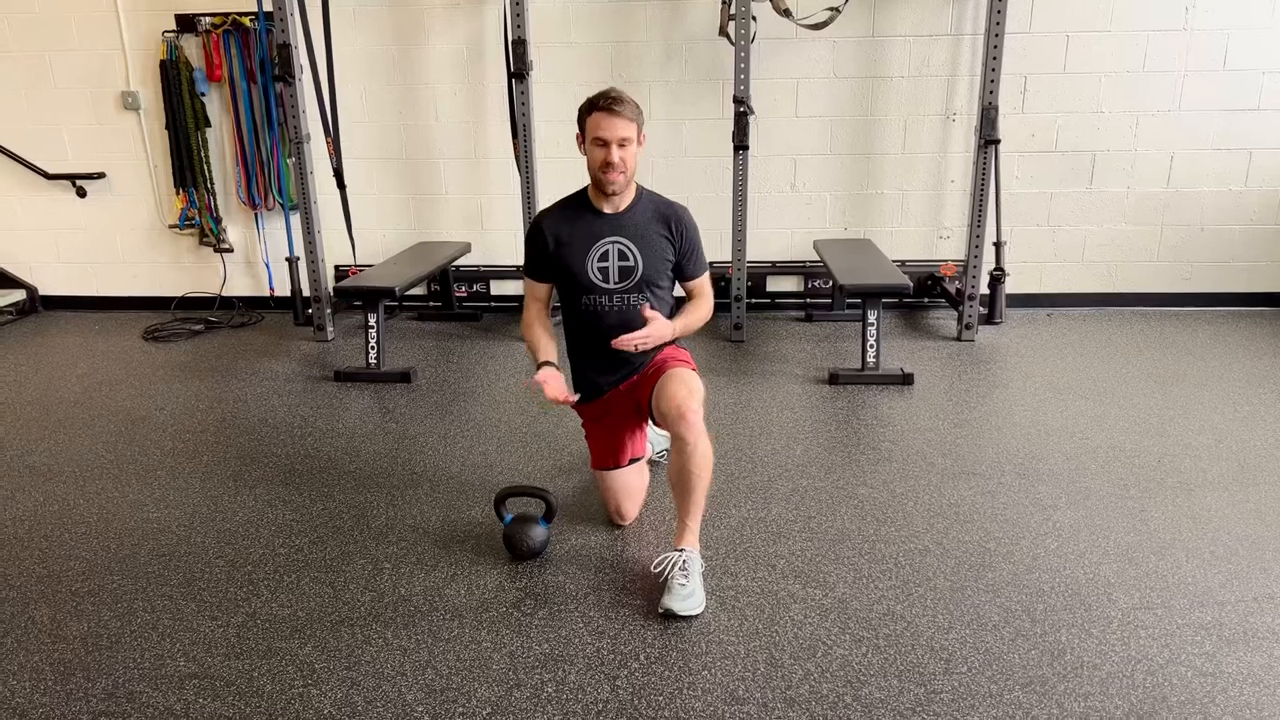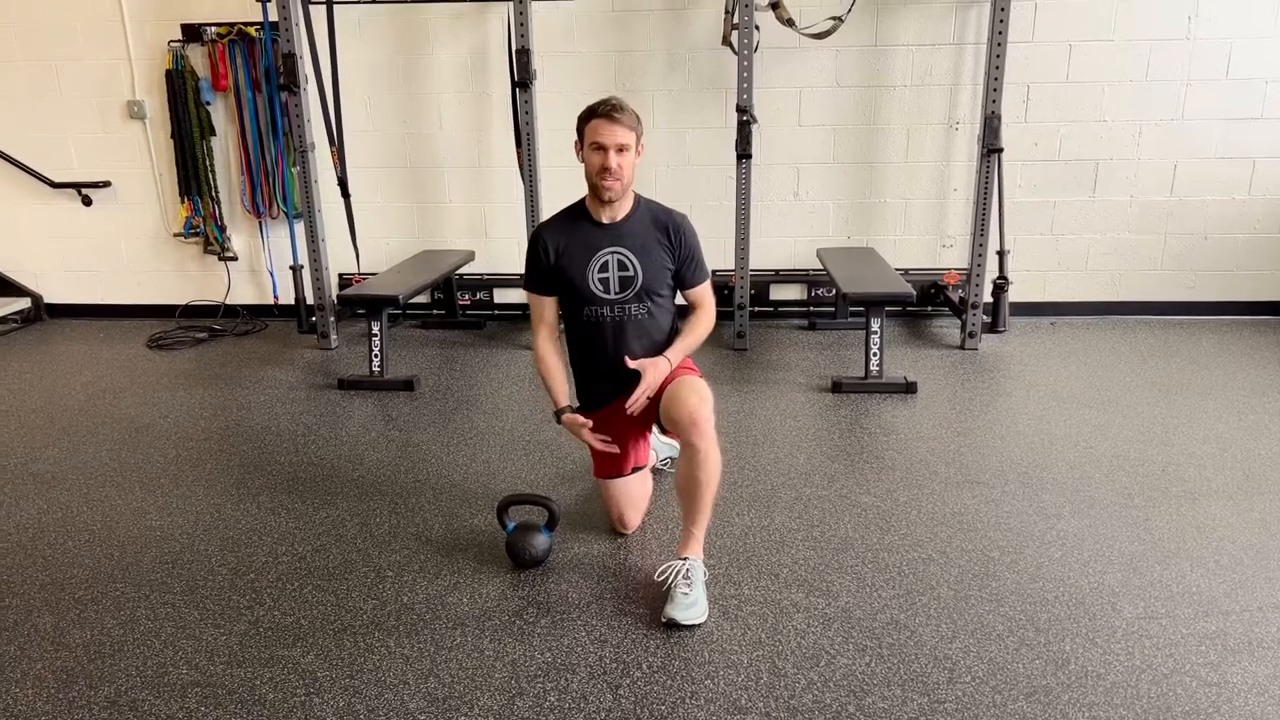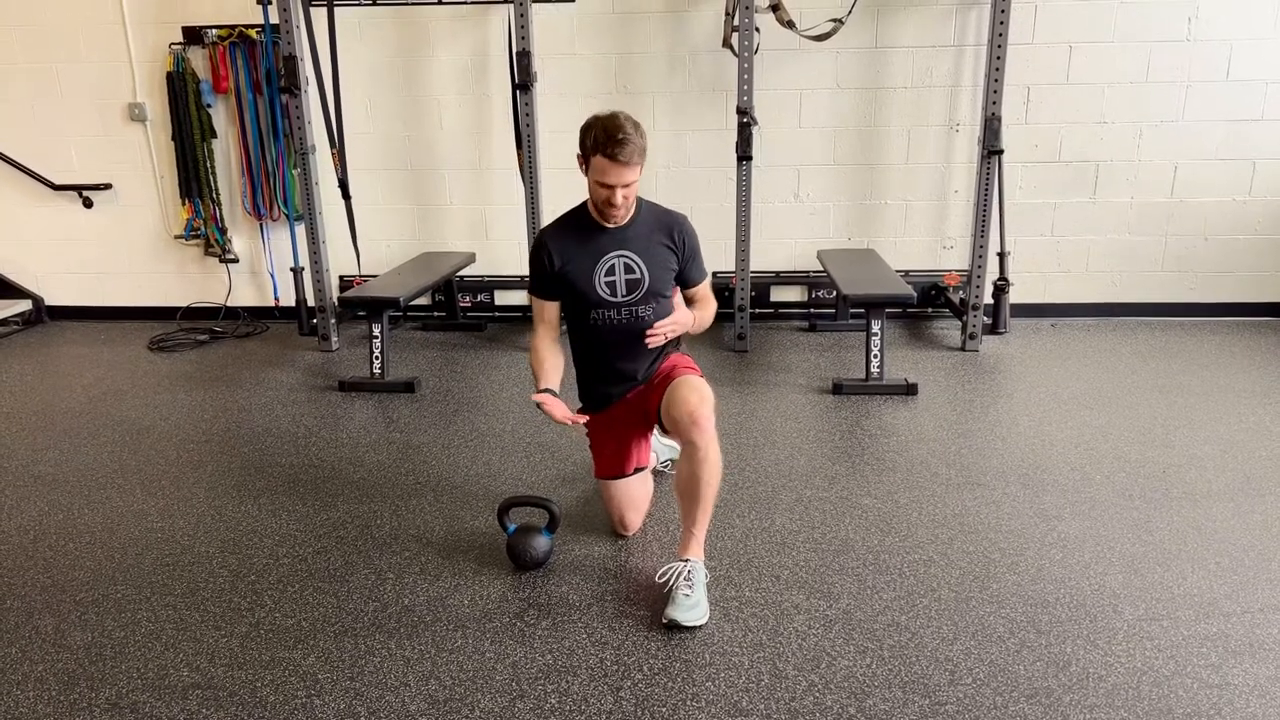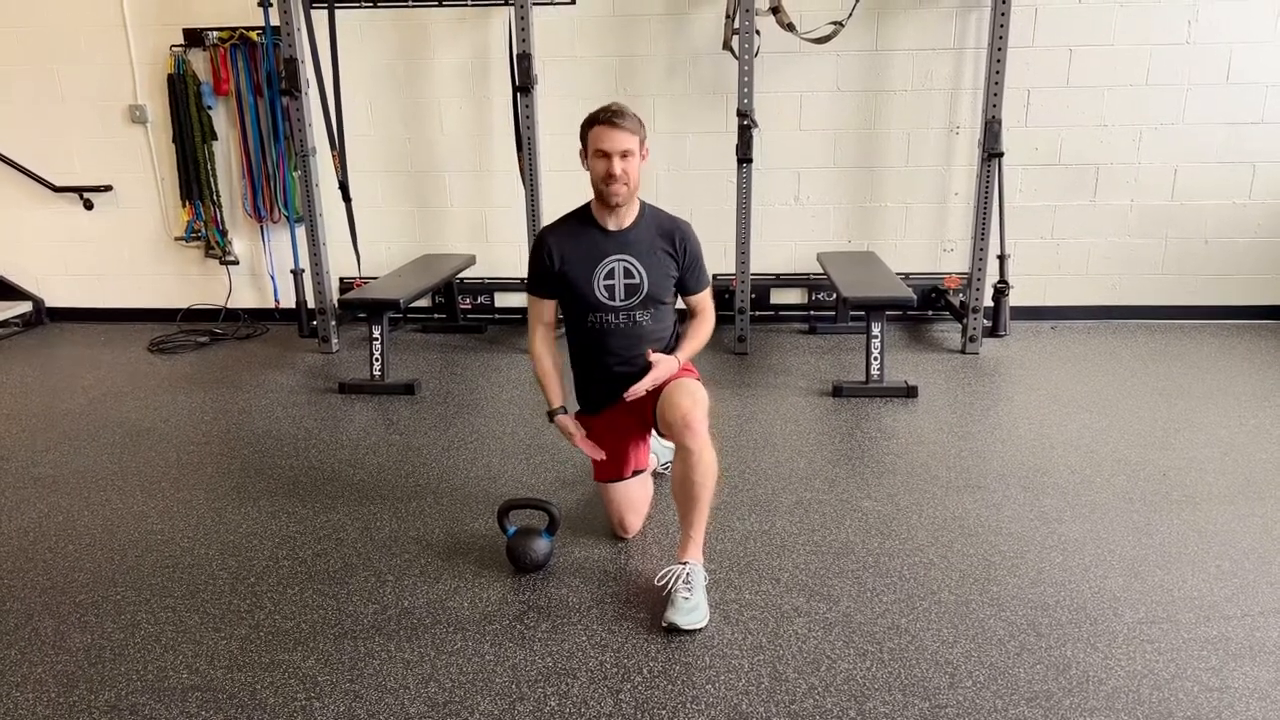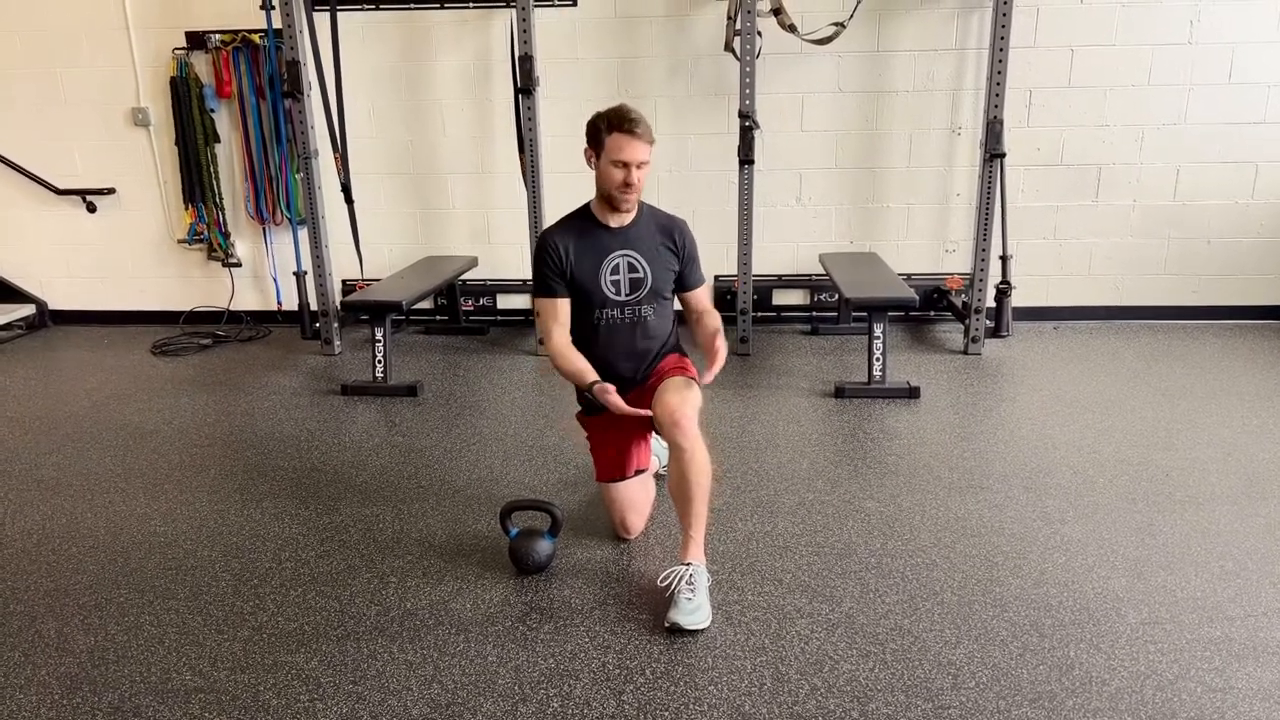
dt=1s
person 1, frame 1
left shoulder: (673, 219)
right shoulder: (551, 226)
left elbow: (703, 299)
right elbow: (536, 305)
left wrist: (669, 328)
right wrist: (546, 364)
left hip: (660, 361)
right hip: (597, 385)
left knee: (685, 413)
right knee: (623, 514)
left ankle: (687, 551)
right ankle: (644, 441)
person 1, frame 2
left shoulder: (672, 228)
right shoulder: (551, 238)
left elbow: (704, 309)
right elbow: (544, 330)
left wrist: (665, 361)
right wrist: (563, 409)
left hip: (663, 371)
right hip: (602, 394)
left knee: (697, 421)
right knee: (626, 523)
left ankle: (690, 559)
right ankle: (650, 447)
person 1, frame 3
left shoulder: (673, 228)
right shoulder: (554, 243)
left elbow: (706, 303)
right elbow: (545, 328)
left wrist: (687, 319)
right wrist: (546, 389)
left hip: (665, 368)
right hip: (605, 394)
left knee: (697, 418)
right knee: (626, 524)
left ankle: (691, 561)
right ankle: (651, 448)
person 1, frame 4
left shoulder: (675, 235)
right shoulder: (554, 243)
left elbow: (703, 313)
right elbow: (541, 330)
left wrist: (676, 360)
right wrist: (558, 411)
left hip: (663, 376)
right hip: (602, 397)
left knee: (690, 422)
right knee: (626, 527)
left ankle: (691, 564)
right ankle: (649, 452)
person 1, frame 5
left shoulder: (671, 231)
right shoulder: (558, 243)
left elbow: (699, 308)
right elbow: (556, 338)
left wrist: (713, 339)
right wrist: (597, 387)
left hip: (663, 370)
right hip: (605, 397)
left knee: (679, 421)
right knee: (628, 527)
left ankle: (693, 565)
right ankle: (649, 453)
